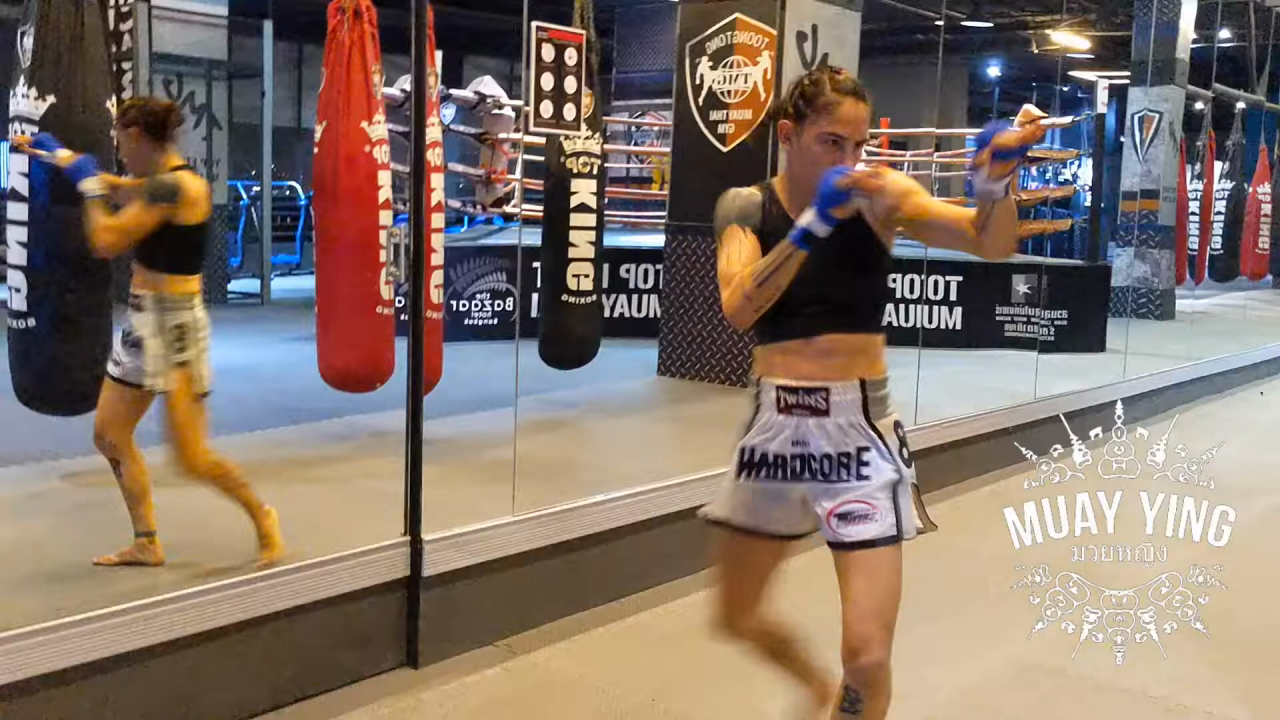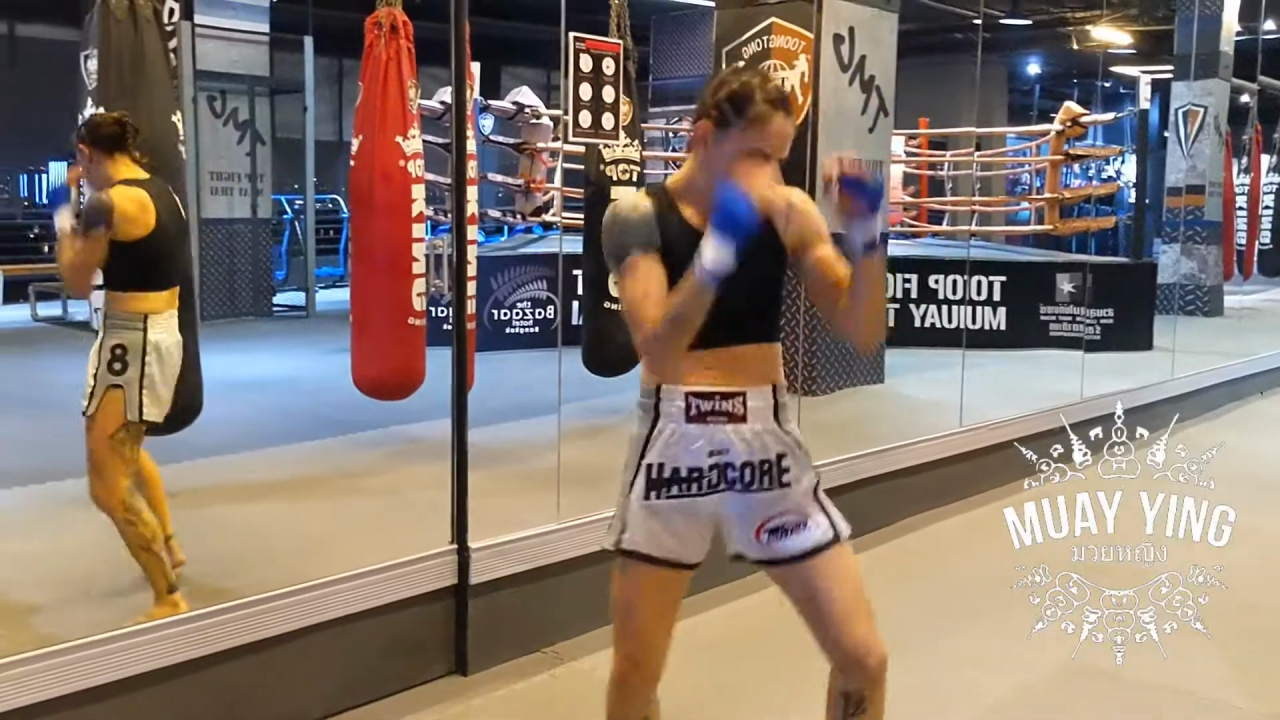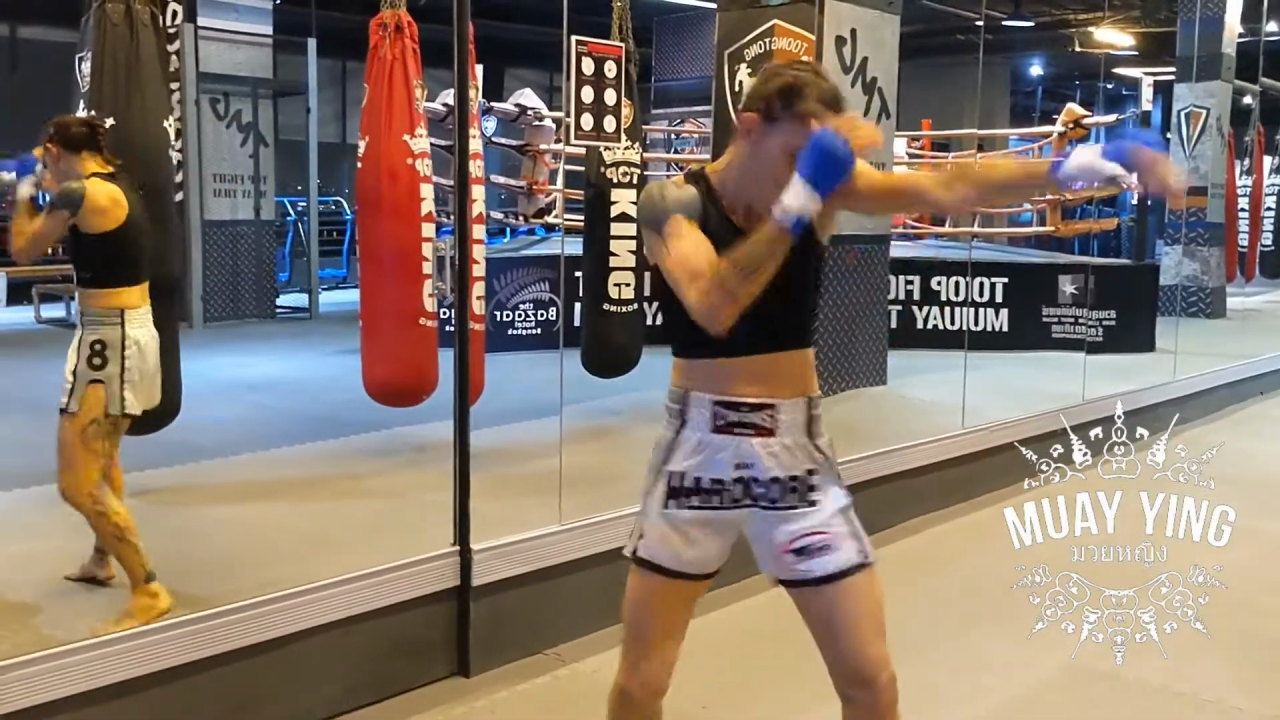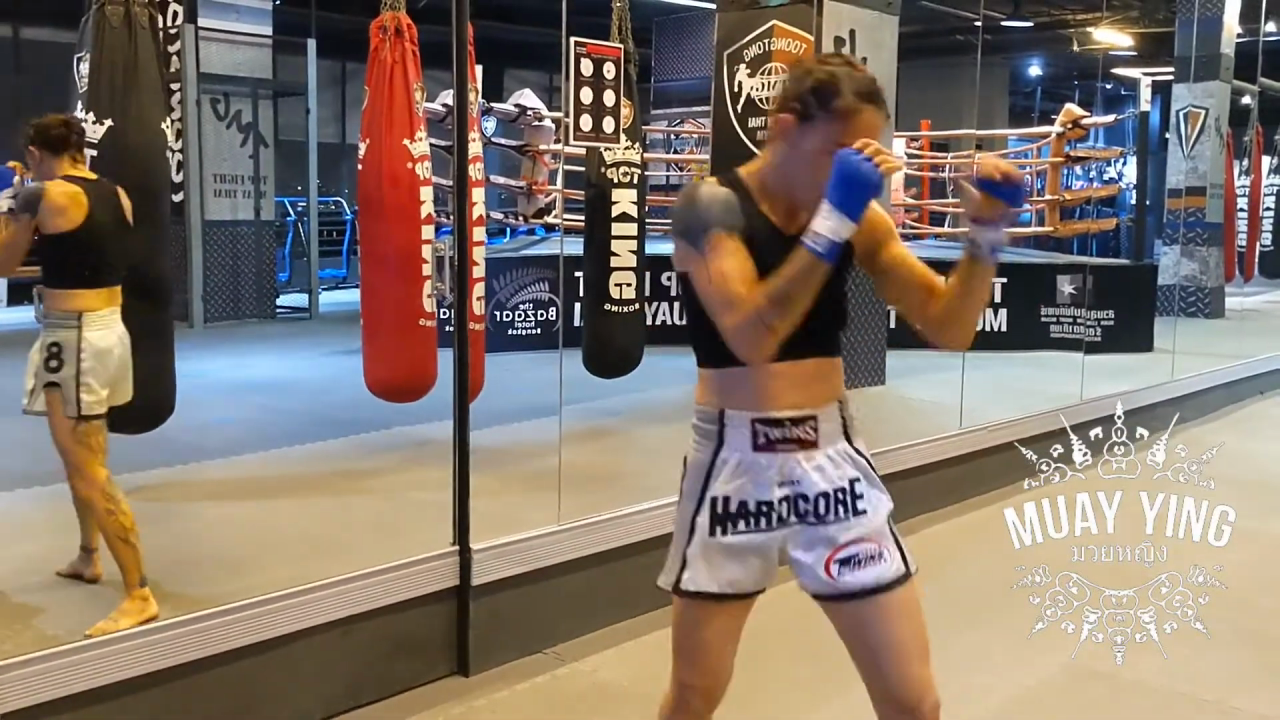
dt=1s
person 1, frame 1
left shoulder: (881, 197)
right shoulder: (744, 207)
left elbow: (990, 244)
right elbow: (740, 309)
left wrist: (995, 177)
right wrist: (814, 221)
left hip: (859, 434)
right hip: (774, 433)
left knee: (867, 654)
right knee: (735, 616)
person 1, frame 2
left shoulder: (786, 211)
right shoulder: (636, 216)
left elbow: (864, 331)
right elbow: (656, 343)
left wrist: (864, 229)
right wrist: (721, 245)
left hip: (766, 443)
right hip: (673, 446)
left knee: (863, 659)
person 1, frame 3
left shoulder: (826, 186)
right shoulder: (673, 202)
left elbow: (954, 189)
right elbow: (713, 307)
left wrist: (1080, 164)
right wrist: (799, 198)
left hip: (790, 452)
right hip: (698, 455)
person 1, frame 4
left shoulder: (858, 207)
right shoulder: (708, 206)
left elbow: (950, 327)
right elbow: (751, 338)
left wrist: (986, 230)
right wrist: (834, 218)
left hip: (832, 464)
right hip: (733, 467)
person 2, frame 1
left shoulder: (175, 187)
right shoulder: (163, 179)
left elbow: (107, 243)
right elbow: (122, 190)
left wrist: (89, 184)
right wrist: (58, 154)
left hip: (175, 326)
right hip: (145, 321)
left knee: (192, 457)
right knee: (109, 434)
left ankle: (261, 516)
right ankle: (147, 542)
person 2, frame 2
left shoulder: (109, 203)
right shoulder: (163, 193)
left elbow: (76, 282)
left wrist: (65, 222)
left hip: (132, 344)
right hip: (163, 335)
left knee: (110, 488)
right knee: (129, 455)
left ankle: (170, 600)
right ankle: (167, 550)
person 2, frame 3
left shoulder: (77, 194)
right shoulder: (122, 187)
left elbow: (22, 249)
left wrist: (26, 191)
right wrist: (46, 193)
left hip: (108, 342)
right hip: (131, 333)
left knee: (77, 483)
right knee: (100, 457)
left ankle: (148, 592)
right ankle: (101, 558)
person 2, frame 4
left shoulder: (43, 194)
right shoulder: (116, 194)
left hip: (71, 342)
right hip: (108, 333)
left knee: (91, 477)
right knee: (76, 455)
left ankle: (140, 597)
right ankle: (88, 557)
